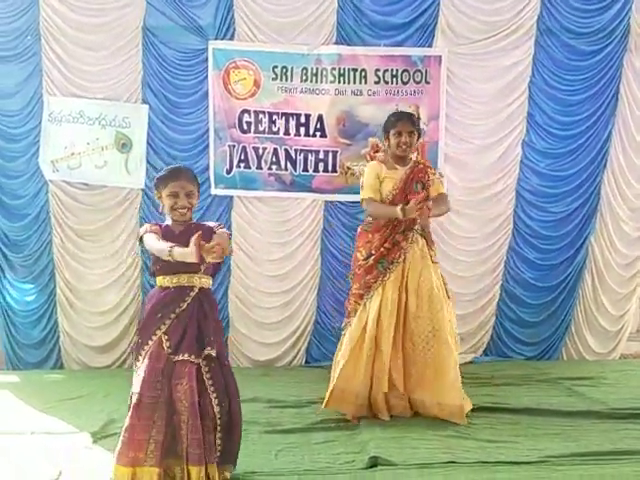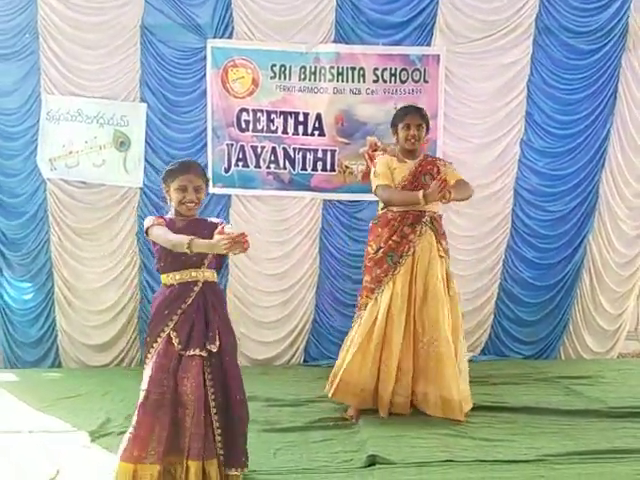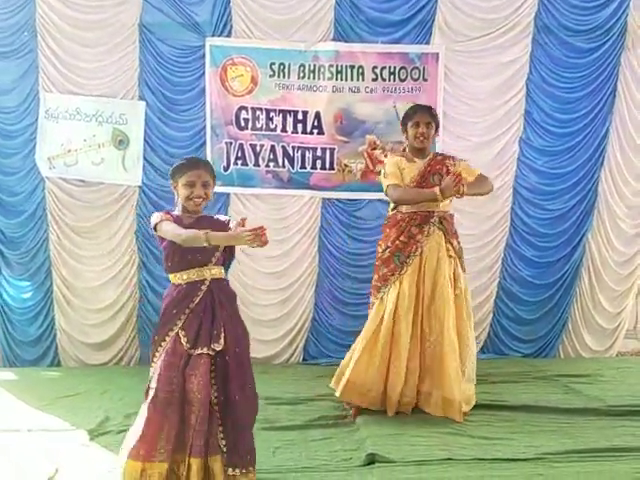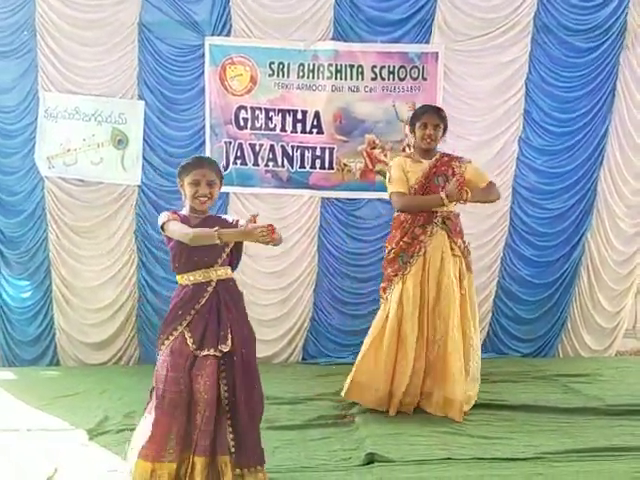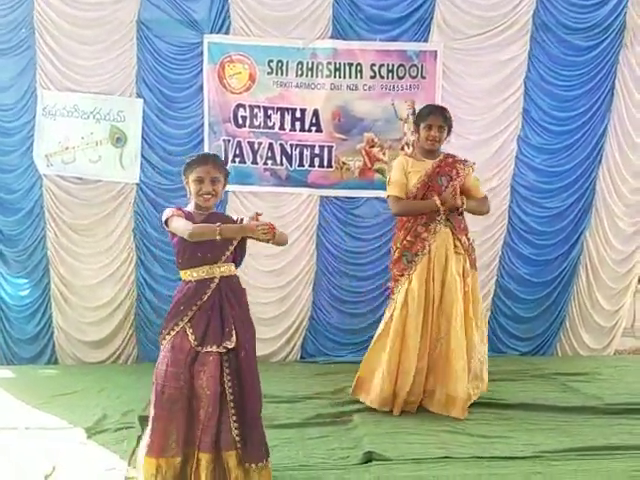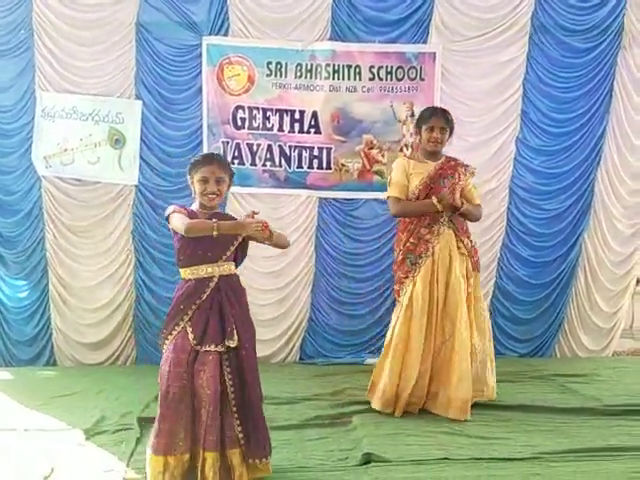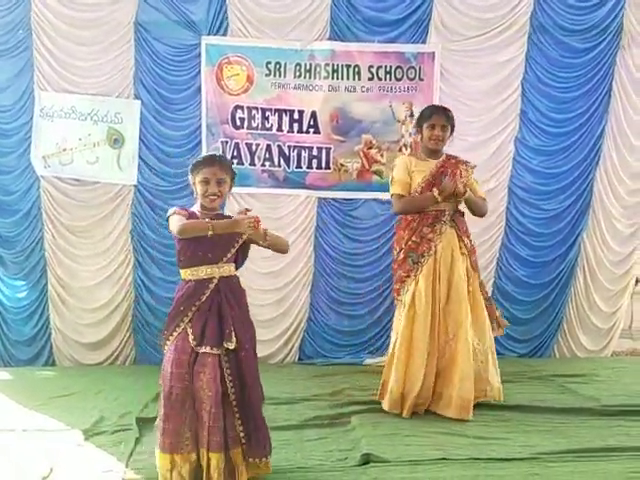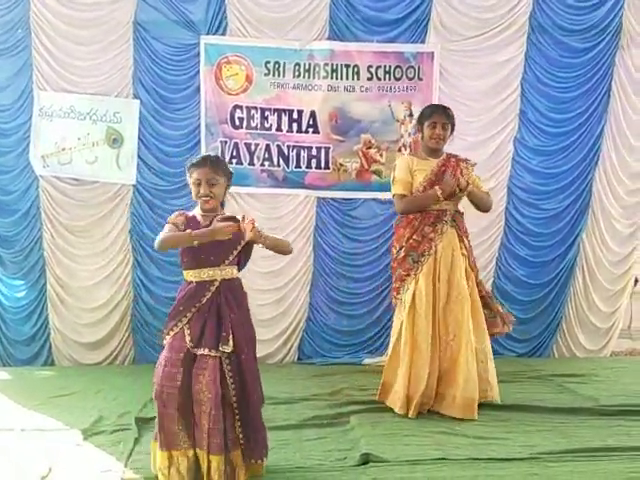
dt=0.1s
person 1, frame 1
left shoulder: (211, 230)
right shoulder: (153, 230)
left elbow: (222, 246)
right elbow: (159, 248)
left wrist: (212, 251)
right wrist: (188, 253)
left hip: (199, 317)
right hip: (161, 317)
left knee: (208, 393)
right knee: (152, 393)
person 1, frame 2
left shoulder: (213, 226)
right shoulder: (156, 224)
left elbow: (236, 240)
right elbow: (172, 242)
left wrist: (233, 241)
right wrist: (211, 245)
left hip: (207, 312)
right hip: (170, 311)
left knee: (205, 388)
right knee: (159, 388)
person 1, frame 3
left shoulder: (220, 223)
right shoulder: (163, 220)
left elbow: (255, 236)
right elbow: (184, 237)
left wrist: (249, 235)
right wrist: (225, 238)
left hip: (217, 310)
right hip: (180, 309)
left knee: (212, 387)
right knee: (168, 386)
person 1, frame 4
left shoulder: (228, 225)
right shoulder: (171, 220)
left elbow: (276, 238)
right elbow: (190, 236)
left wrist: (263, 233)
right wrist: (237, 234)
left hip: (224, 310)
right hip: (186, 310)
left knee: (219, 386)
right knee: (173, 385)
person 1, frame 5
left shoulder: (232, 222)
right shoulder: (175, 216)
left elbow: (282, 238)
right elbow: (191, 232)
left wrist: (266, 231)
right wrist: (239, 230)
left hip: (227, 307)
right hip: (189, 306)
left knee: (222, 383)
right knee: (173, 382)
person 1, frame 6
left shoulder: (239, 223)
right shoulder: (179, 213)
left elbow: (284, 242)
right elbow: (186, 229)
left wrist: (261, 231)
right wrist: (235, 227)
left hip: (227, 305)
right hip: (190, 305)
left knee: (224, 381)
right knee: (178, 381)
person 1, frame 7
left shoulder: (239, 223)
right shoulder: (180, 215)
left elbow: (284, 247)
right elbow: (181, 230)
left wrist: (255, 232)
right wrist: (230, 226)
left hip: (227, 306)
right hip: (191, 306)
left knee: (224, 383)
right knee: (180, 382)
person 1, frame 8
left shoulder: (240, 225)
right shoulder: (181, 220)
left elbow: (285, 248)
right elbow: (162, 241)
left wrist: (256, 238)
right wrist: (211, 233)
left hip: (228, 308)
right hip: (190, 307)
left knee: (221, 384)
right knee: (173, 379)
person 2, frame 1
left shoulder: (426, 172)
right shoulder: (375, 169)
left elbow: (443, 204)
right elbow: (369, 207)
left wrist: (425, 212)
right wrist: (403, 211)
left hip: (417, 255)
right hip: (378, 256)
left knee: (430, 322)
right knee: (373, 324)
left ankle: (428, 396)
right ankle: (361, 398)
person 2, frame 2
left shoulder: (438, 166)
right shoulder: (384, 162)
left elbow: (466, 189)
right elbow: (386, 195)
left wrist: (445, 194)
right wrist: (424, 196)
left hip: (430, 250)
right hip: (391, 249)
left knee: (435, 319)
right knee: (385, 317)
left ankle: (435, 393)
right ankle: (362, 394)
person 2, frame 3
left shoulder: (449, 164)
right shoulder: (394, 163)
left elbow: (487, 184)
right elbow: (397, 194)
left wrist: (461, 188)
right wrist: (438, 192)
left hip: (439, 249)
right hip: (401, 249)
left knee: (441, 320)
right knee: (393, 317)
left ankle: (437, 393)
right ankle: (369, 393)
person 2, frame 4
left shoulder: (456, 165)
right shoulder: (400, 164)
left elbow: (493, 192)
right elbow: (400, 203)
left wrist: (464, 193)
right wrist: (442, 197)
left hip: (447, 250)
right hip: (408, 249)
left knee: (447, 319)
right knee: (401, 317)
left ankle: (443, 392)
right ankle: (383, 391)
person 2, frame 5
left shoulder: (458, 166)
right shoulder: (403, 164)
left elbow: (484, 205)
right elbow: (396, 206)
left wrist: (461, 204)
right wrist: (438, 202)
left hip: (451, 248)
right hip: (413, 248)
left knee: (451, 317)
right knee: (409, 317)
left ankle: (444, 391)
right ankle: (394, 390)
person 2, frame 6
left shoulder: (458, 169)
right shoulder: (403, 165)
left elbow: (477, 213)
right elbow: (395, 207)
left wrist: (459, 205)
right wrist: (436, 202)
left hip: (453, 250)
right hip: (414, 250)
left knee: (455, 317)
right knee: (414, 318)
left ankle: (448, 393)
right ankle: (403, 392)
person 2, frame 7
left shoulder: (459, 167)
right shoulder: (405, 163)
left elbow: (482, 208)
right elbow: (399, 205)
left wrist: (463, 194)
right wrist: (438, 193)
left hip: (453, 249)
right hip: (416, 249)
left knee: (456, 317)
right knee: (416, 317)
left ankle: (450, 393)
right ankle: (409, 393)
person 2, frame 8
left shoulder: (460, 165)
right shoulder: (406, 163)
left elbow: (486, 204)
right elbow: (402, 204)
left wrist: (463, 187)
right wrist: (441, 191)
left hip: (452, 248)
right hip: (415, 249)
left knee: (455, 317)
right knee: (418, 318)
left ankle: (451, 392)
right ankle: (411, 393)
